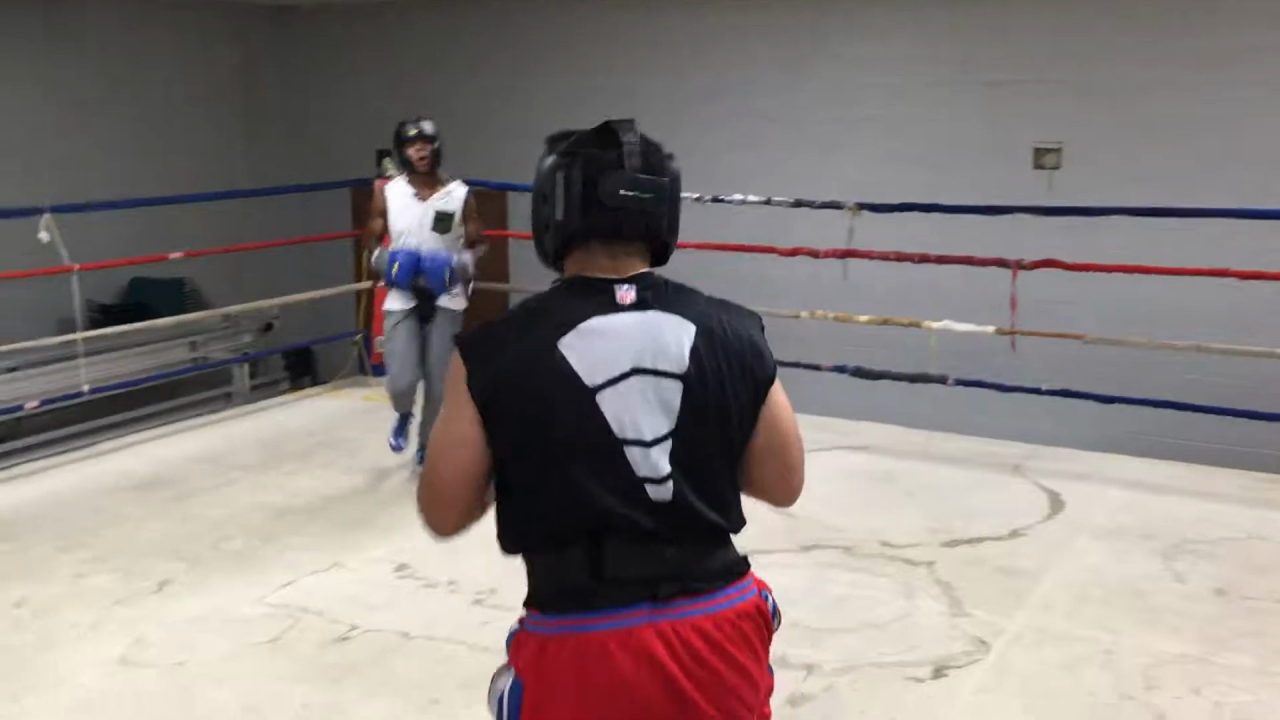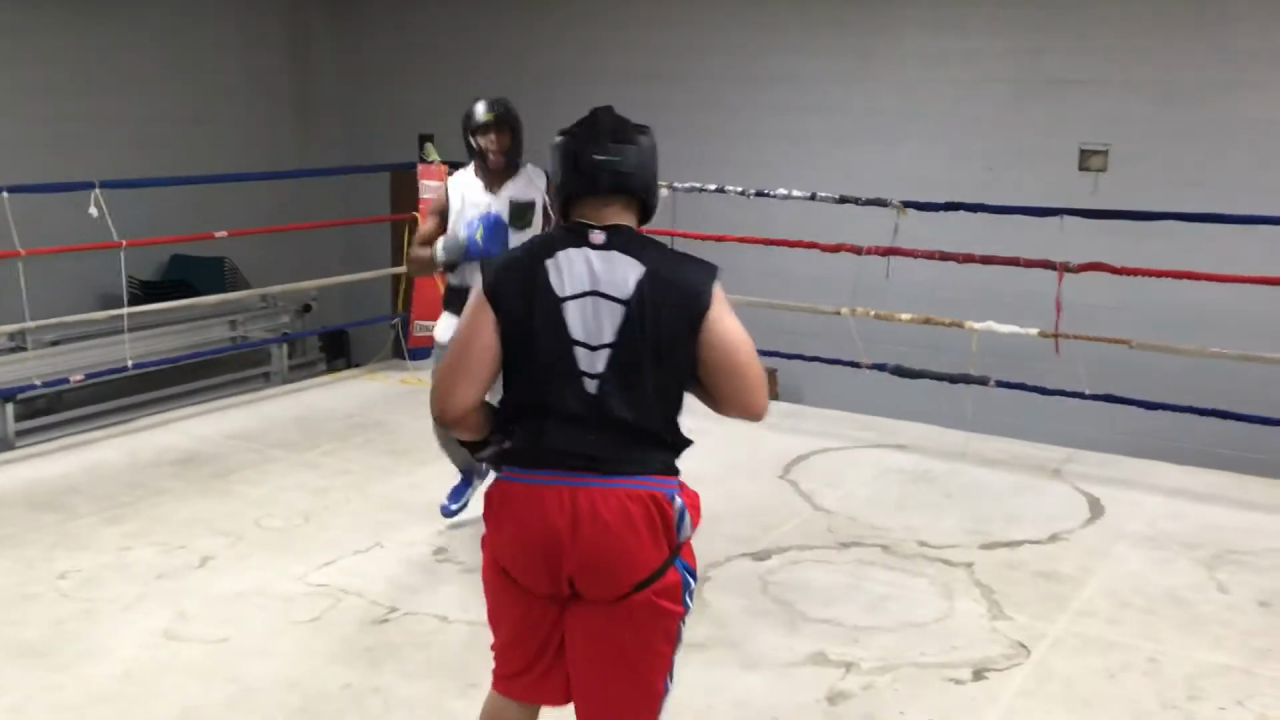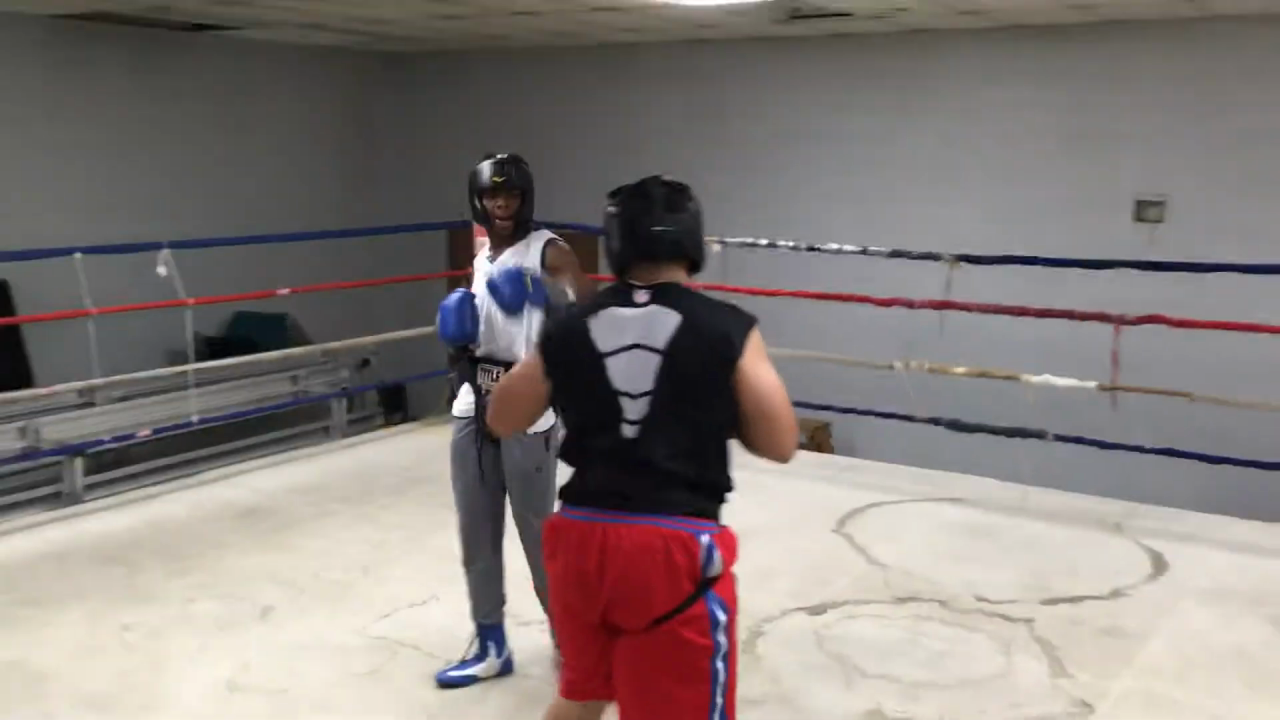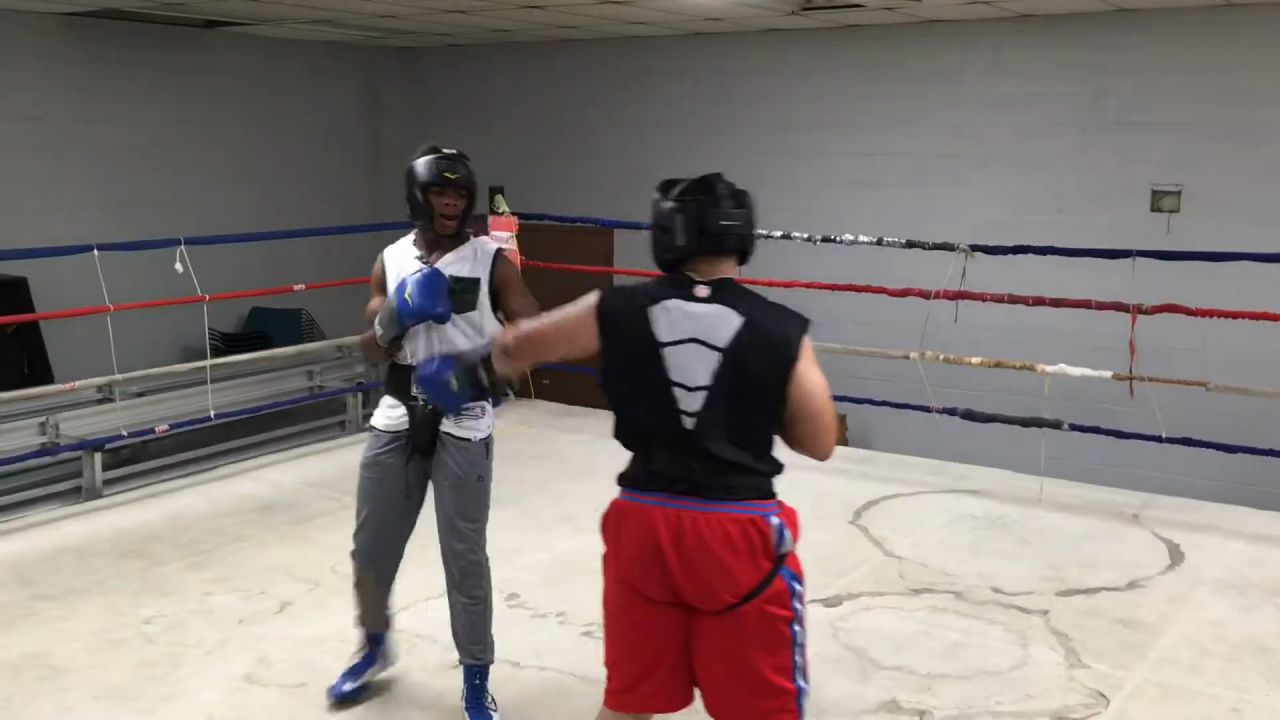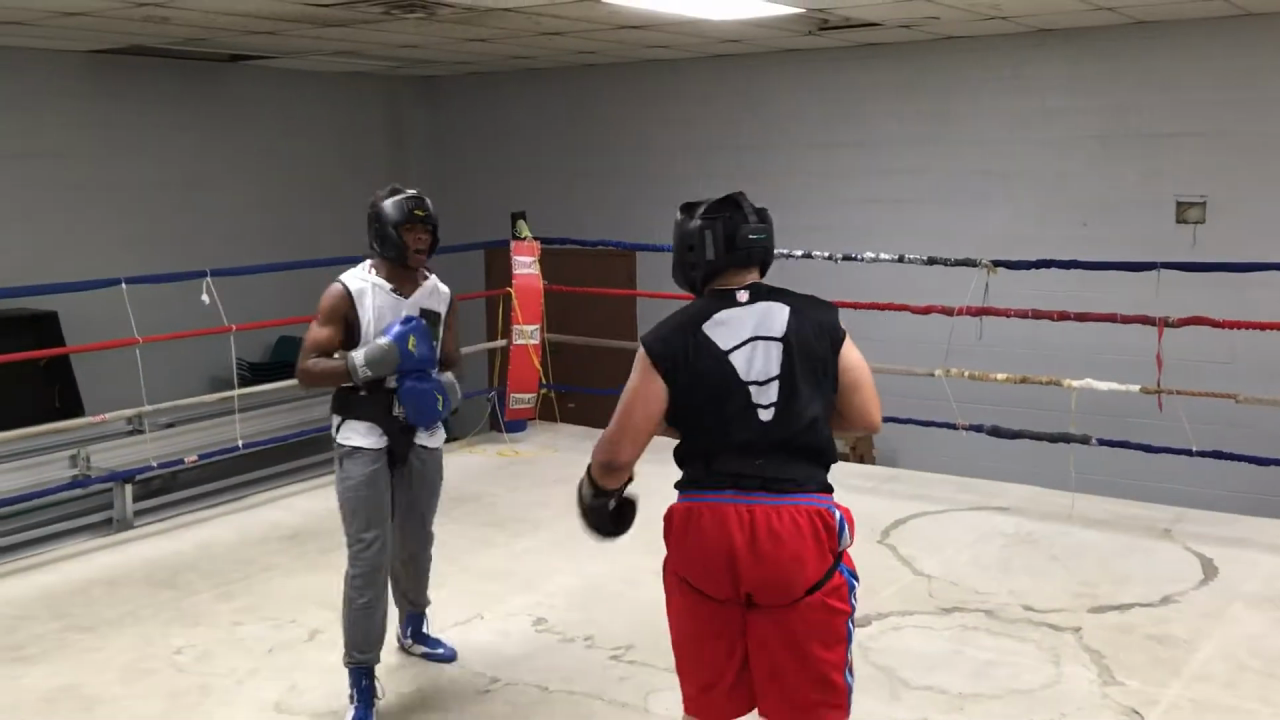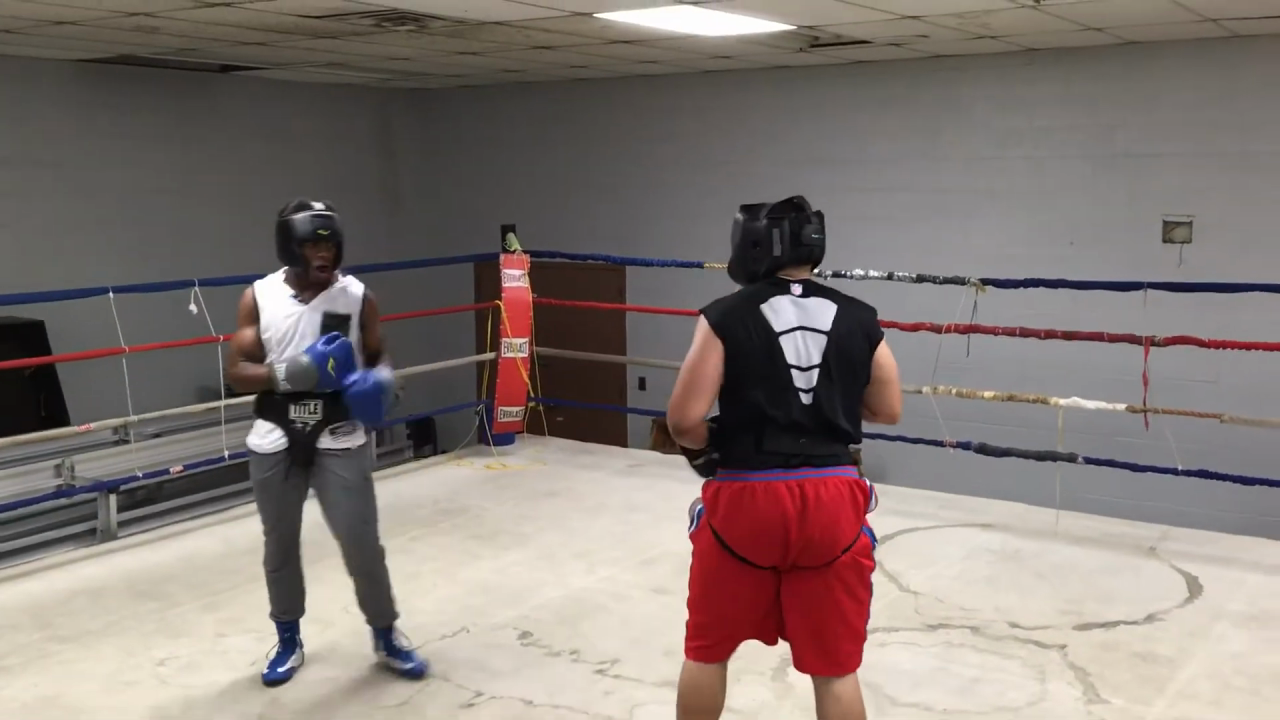
dt=0.7s
person 1, frame 1
left shoulder: (495, 353)
right shoulder: (734, 334)
left elbow: (445, 513)
right elbow: (784, 485)
left hip: (581, 650)
right hip: (718, 633)
person 1, frame 2
left shoulder: (507, 274)
right shoulder: (688, 282)
left elbow: (454, 406)
right elbow: (750, 402)
left hip: (527, 506)
right hip: (636, 515)
person 1, frame 3
left shoulder: (567, 327)
right shoulder: (728, 331)
left elbow: (504, 421)
right elbow: (780, 443)
left hip: (580, 539)
right hip: (676, 552)
person 1, frame 4
left shoulder: (618, 311)
right shoulder: (781, 330)
left elbow: (519, 345)
right elbow: (819, 443)
left wrist: (479, 363)
left hip: (644, 523)
right hip: (741, 533)
person 1, frame 5
left shoulder: (670, 341)
right shoulder: (817, 320)
left elbow: (616, 454)
right elbow: (865, 418)
left wrist: (598, 485)
left hip: (705, 529)
right hip: (801, 528)
person 1, frame 6
left shoulder: (726, 317)
right shoulder: (858, 320)
left elbow: (685, 418)
right elbow: (887, 410)
left wrist: (704, 449)
left hip: (745, 500)
right hip: (832, 500)
left knee: (707, 649)
right knee: (835, 668)
person 2, frame 1
left shoulder: (460, 194)
right shoulder: (388, 192)
left elbow: (479, 242)
right elbow: (371, 239)
left wrist: (462, 262)
right wrist: (387, 261)
left hip: (446, 296)
right hip: (402, 296)
left knee: (438, 381)
right knee: (401, 381)
left ankle: (427, 450)
right ankle: (404, 414)
person 2, frame 2
left shoulder: (539, 184)
right shoulder: (452, 191)
right elbow: (415, 259)
right wrist: (452, 247)
right hip: (462, 321)
right ankle: (470, 472)
person 2, frame 3
left shoulder: (548, 250)
right shoulder: (484, 256)
left wrist: (546, 294)
right wrist: (456, 326)
left hip: (529, 410)
right hip: (474, 402)
left knee: (536, 531)
right knee: (474, 532)
right ankle: (491, 647)
person 2, frame 4
left shoulder: (492, 260)
right shoulder: (392, 260)
right elbow: (371, 351)
right wrist: (392, 320)
left hip: (462, 422)
right hip: (398, 416)
left knee: (464, 556)
right knee: (372, 546)
right ankle: (373, 649)
person 2, frame 5
left shoulder: (440, 295)
right shoulder: (347, 292)
right elbow: (307, 374)
left wrist: (445, 385)
right wrist: (368, 360)
left hip: (422, 432)
right hip: (362, 434)
left knee: (416, 540)
right knee: (366, 554)
left ankle: (412, 627)
person 2, frame 6
left shoulder: (356, 296)
right shoulder: (259, 297)
left elbow: (379, 358)
right elbow: (237, 374)
left wrist: (380, 381)
right wrist: (291, 373)
left hip: (339, 435)
right hip: (275, 437)
left knee: (362, 544)
right knee: (280, 544)
left ankle: (386, 638)
right ankle: (288, 642)
